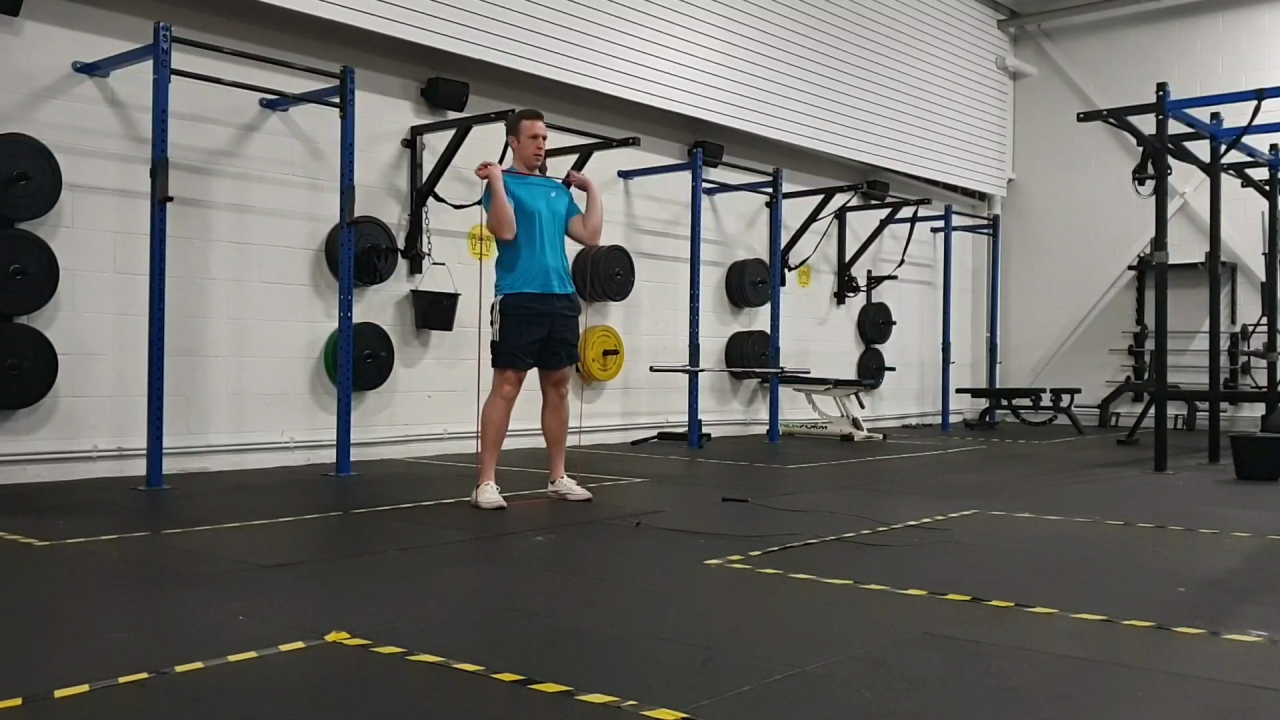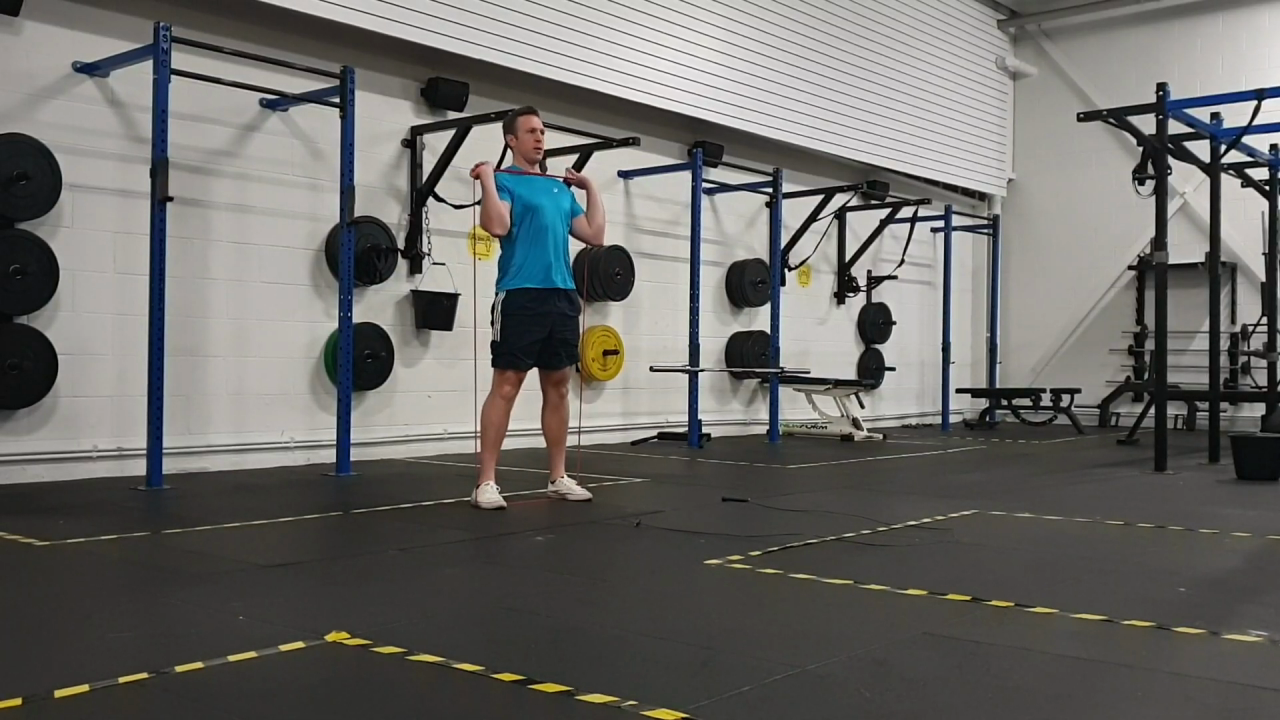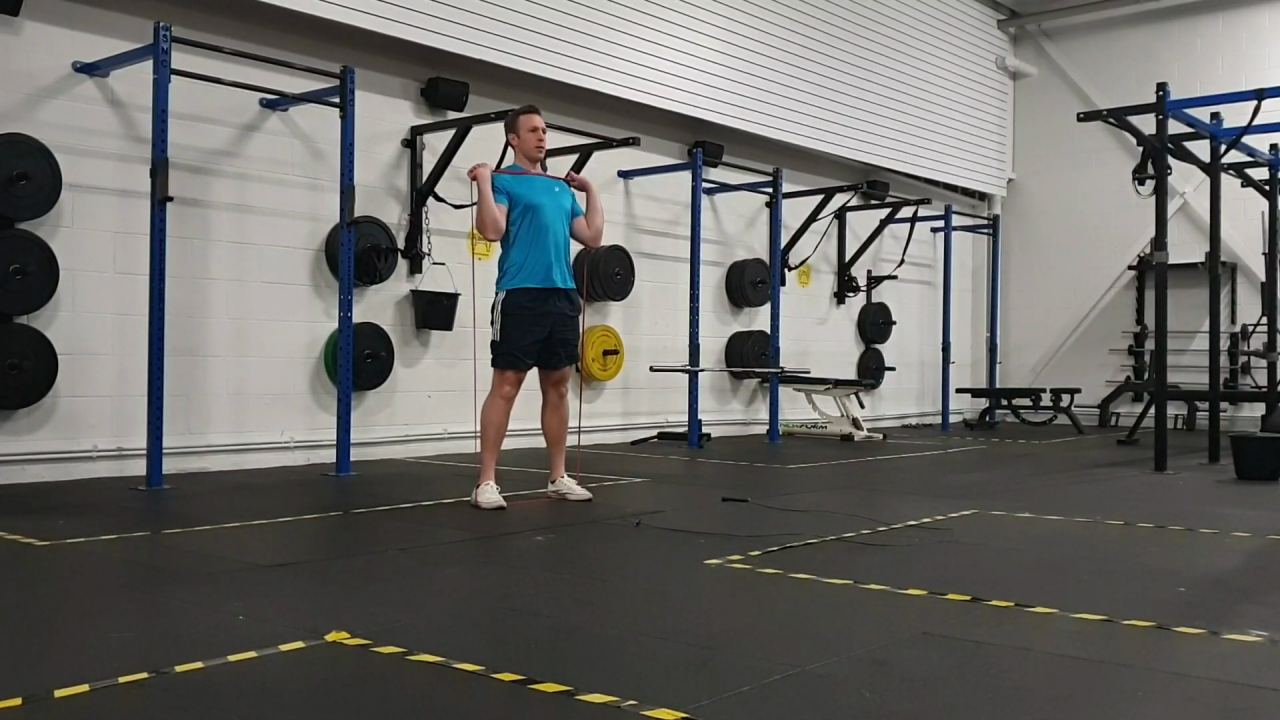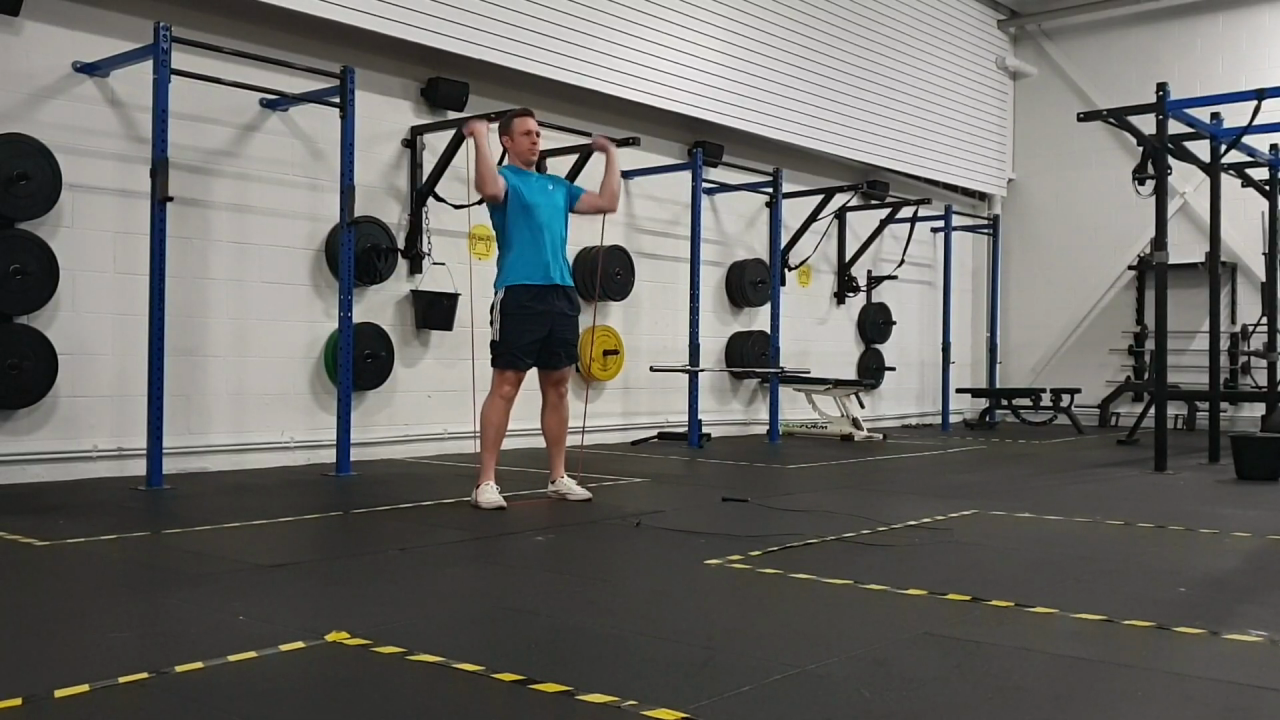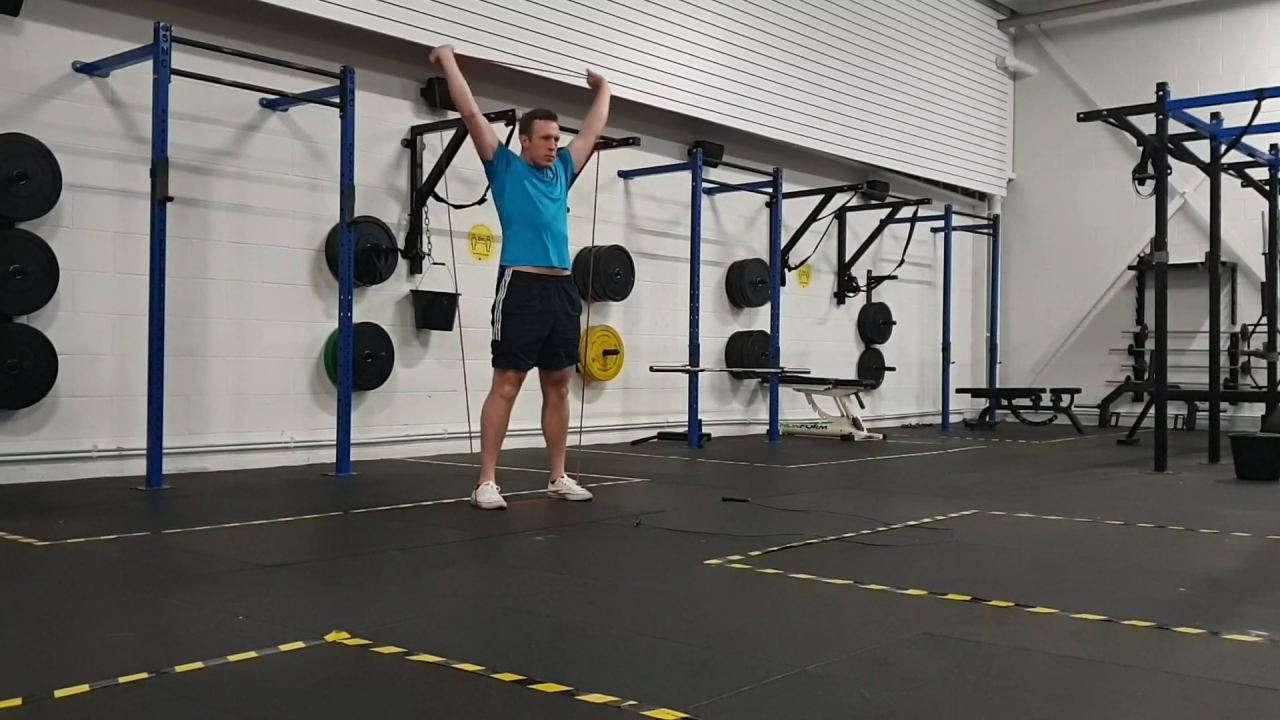
dt=0.4s
person 1, frame 1
left shoulder: (559, 190)
right shoulder: (505, 184)
left elbow: (590, 237)
right elbow: (505, 230)
left wrist: (591, 190)
right wrist: (495, 181)
left hip: (562, 298)
right hip: (518, 299)
left knee: (558, 387)
right knee: (506, 386)
left ankle: (558, 477)
right ankle: (486, 481)
person 1, frame 2
left shoulder: (560, 189)
right shoulder: (504, 181)
left elbow: (595, 235)
right elbow: (497, 226)
left wrist: (590, 189)
right wrist: (487, 180)
left hip: (562, 296)
right hip: (520, 296)
left knee: (558, 387)
right knee: (505, 386)
left ankle: (558, 477)
right ankle: (486, 482)
person 1, frame 3
left shoulder: (561, 188)
right shoulder: (503, 181)
left elbow: (592, 237)
right elbow: (491, 231)
left wrist: (591, 192)
right wrist: (484, 182)
left hip: (563, 296)
right hip: (520, 295)
left knee: (557, 387)
right knee: (506, 386)
left ankle: (559, 477)
right ankle: (486, 482)
person 1, frame 4
left shoulder: (557, 186)
right shoulder: (507, 180)
left elbow: (608, 201)
right elbow: (487, 184)
left wrist: (612, 155)
right wrist: (479, 135)
left hip: (561, 294)
right hip: (518, 293)
left knee: (557, 386)
right knee: (505, 385)
left ankle: (558, 477)
right ankle: (486, 482)
person 1, frame 5
left shoulder: (561, 171)
right shoulder: (505, 166)
left elbow: (594, 129)
right elbow: (471, 114)
left wrist: (603, 88)
right wrist: (448, 60)
left hip: (563, 291)
right hip: (522, 289)
left knee: (558, 386)
right knee: (506, 386)
left ankle: (559, 477)
right ankle: (486, 481)
